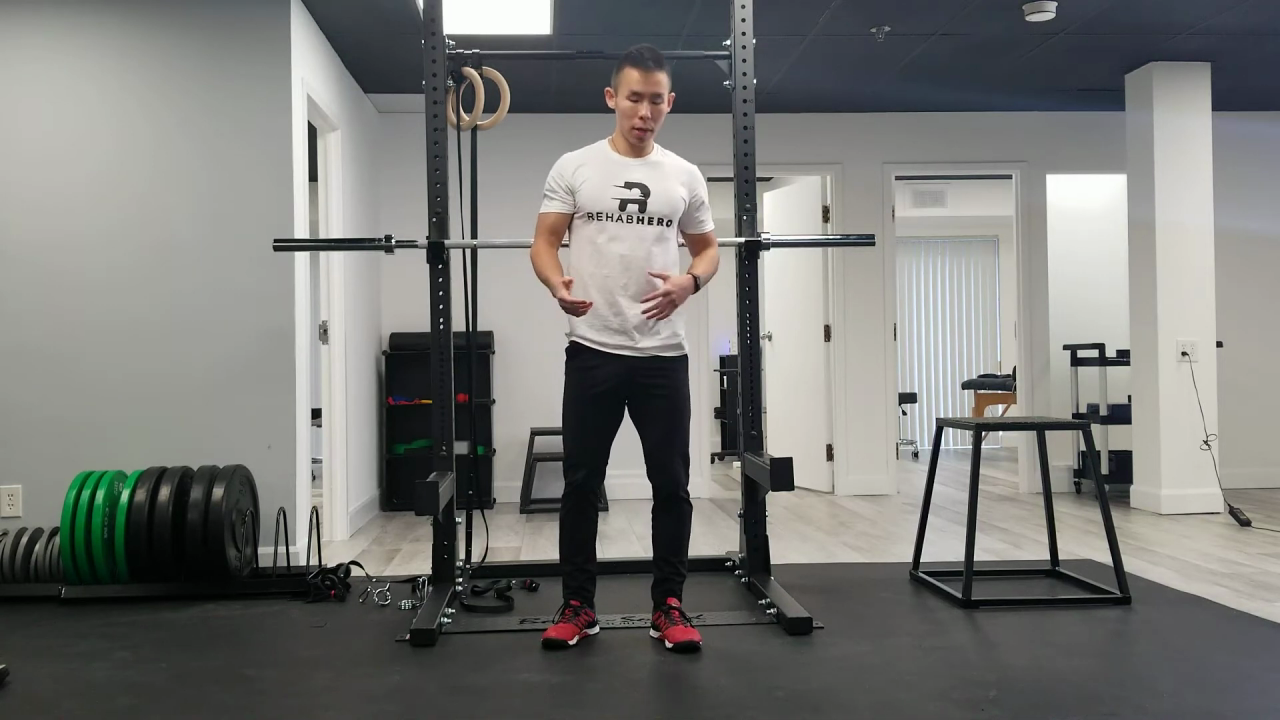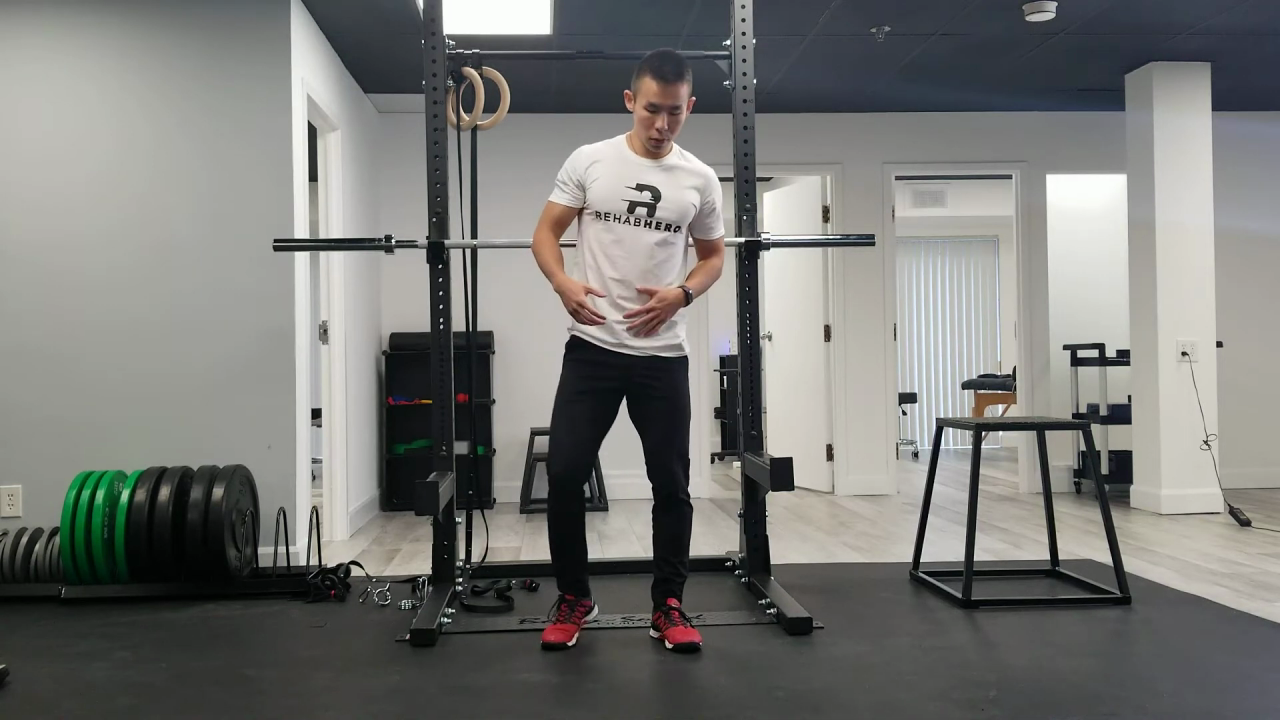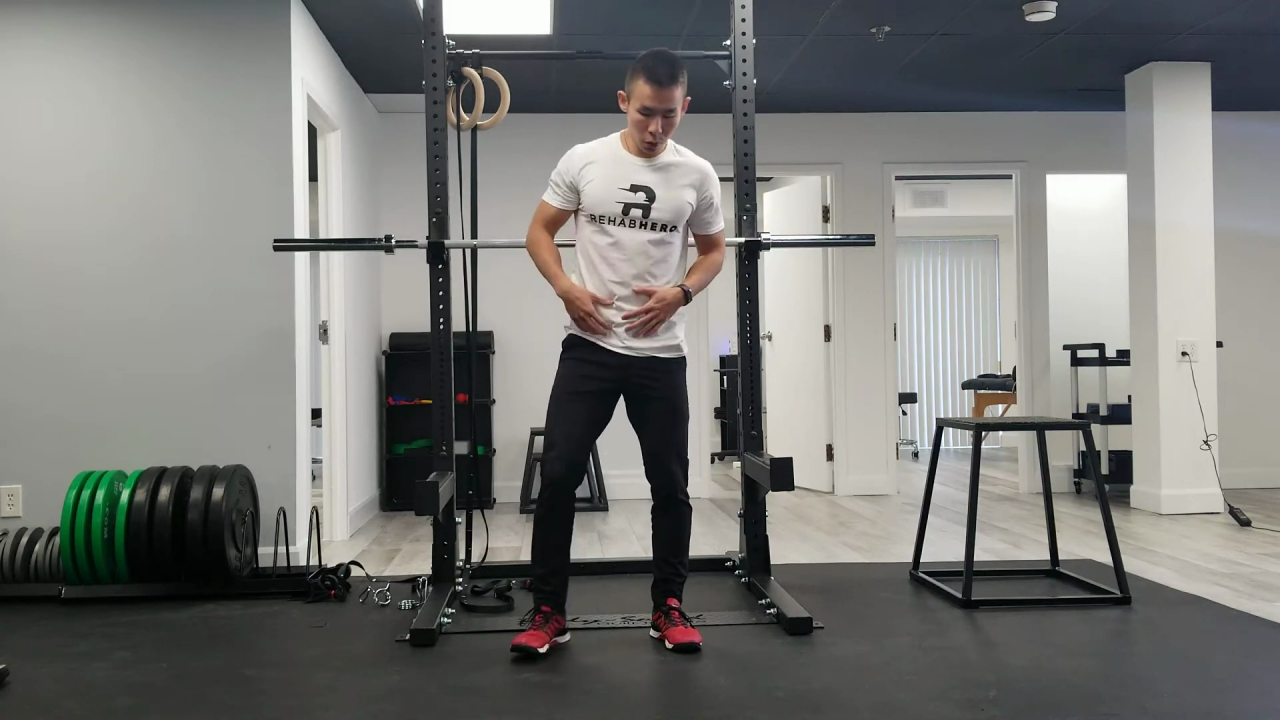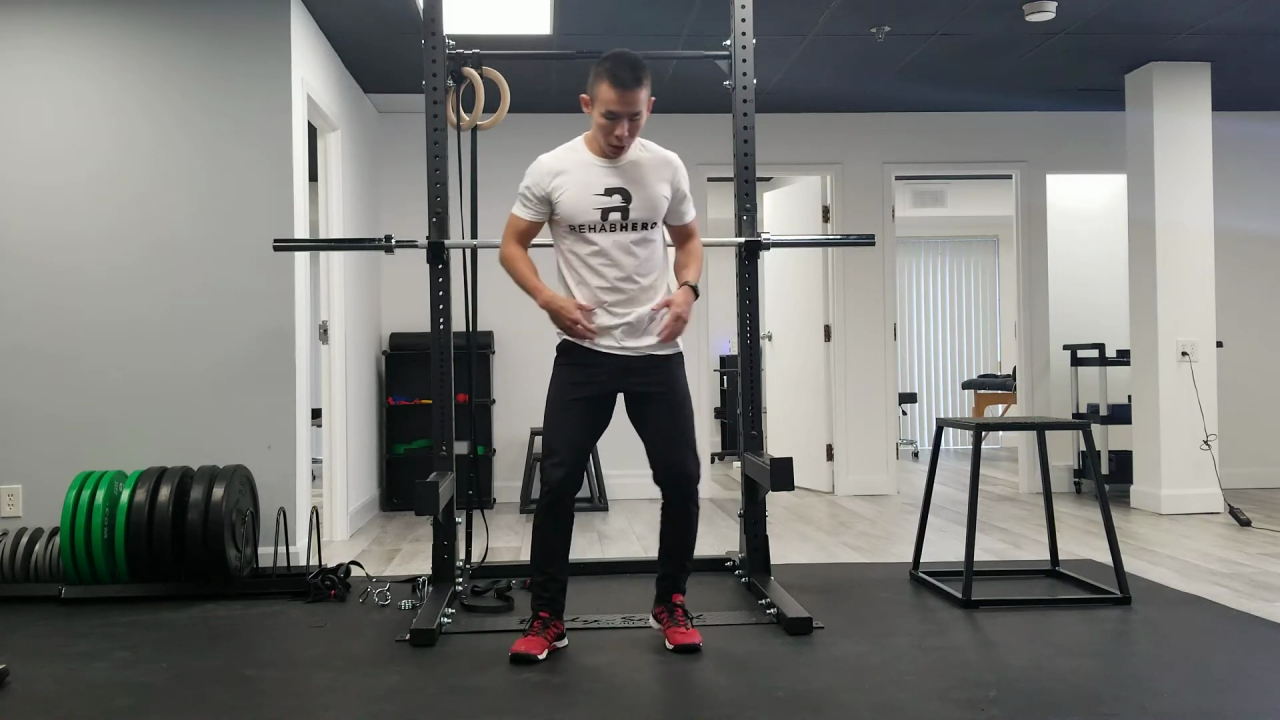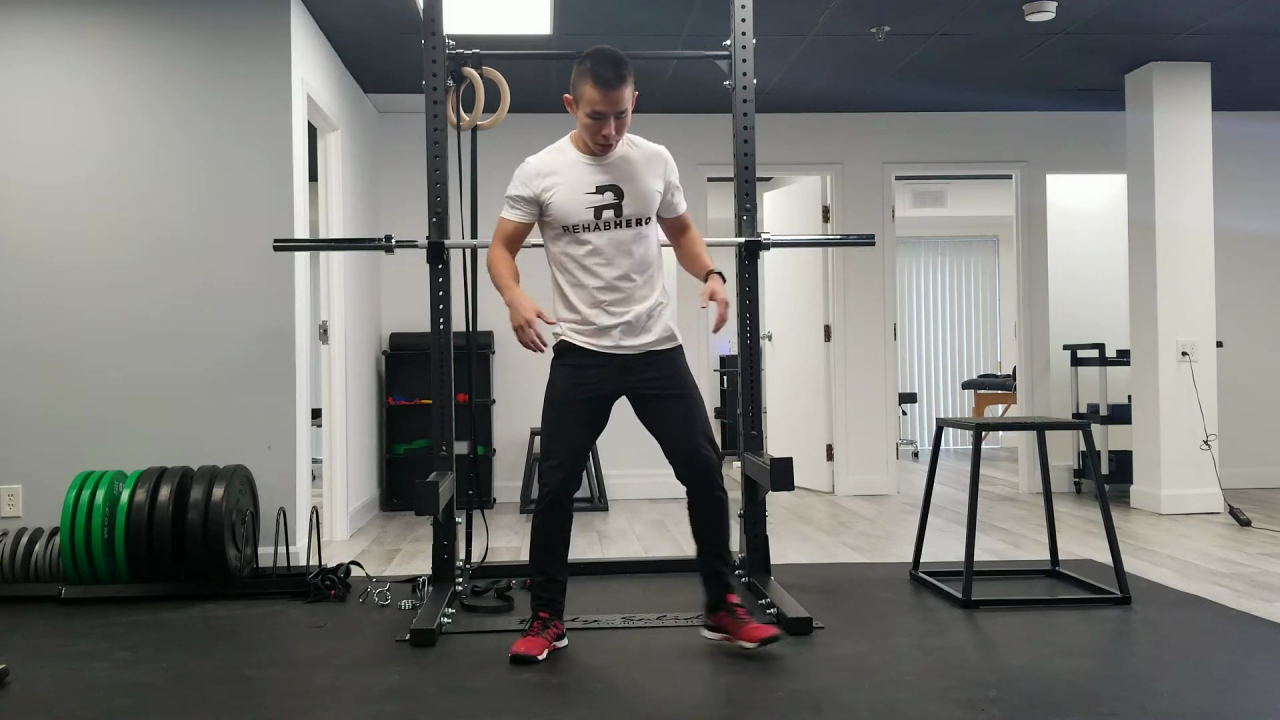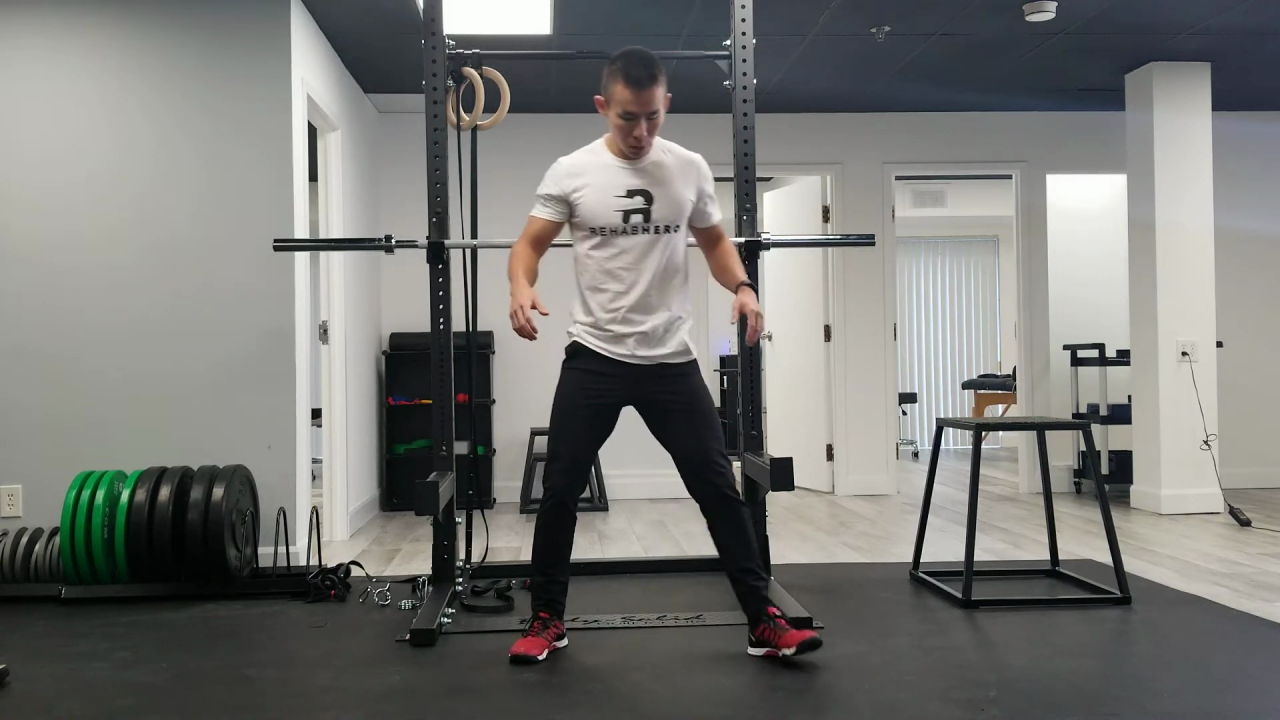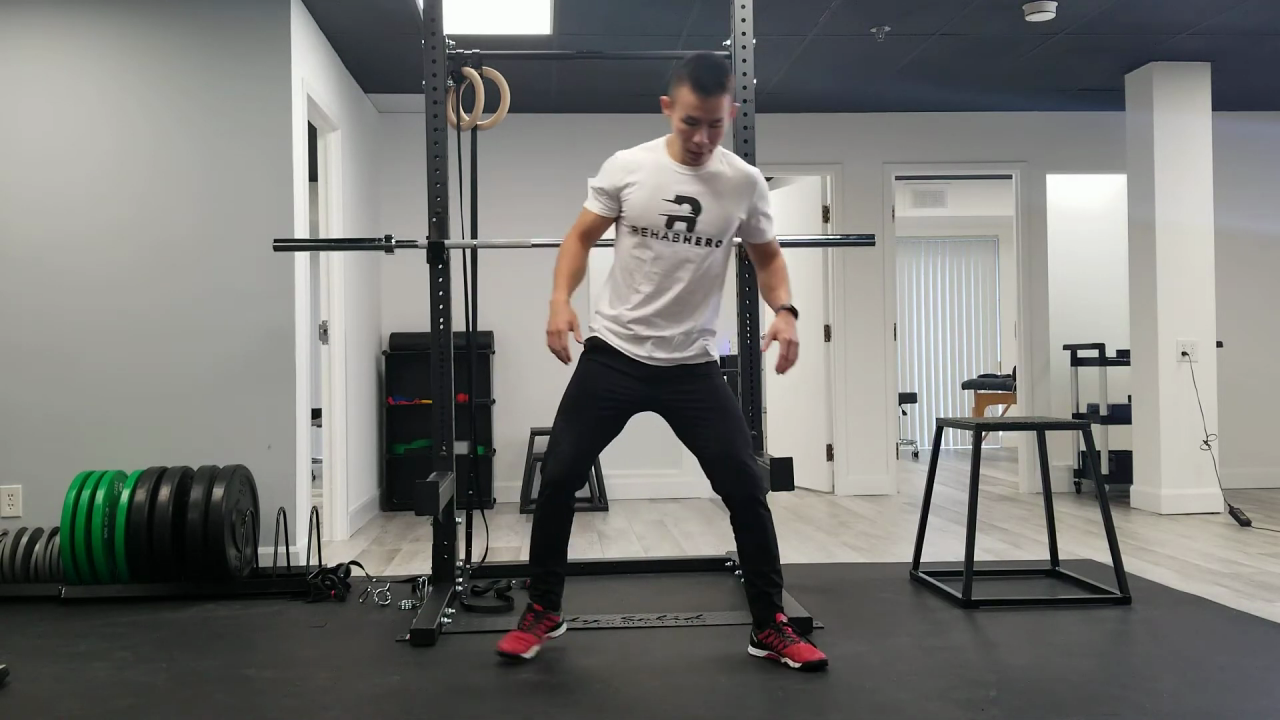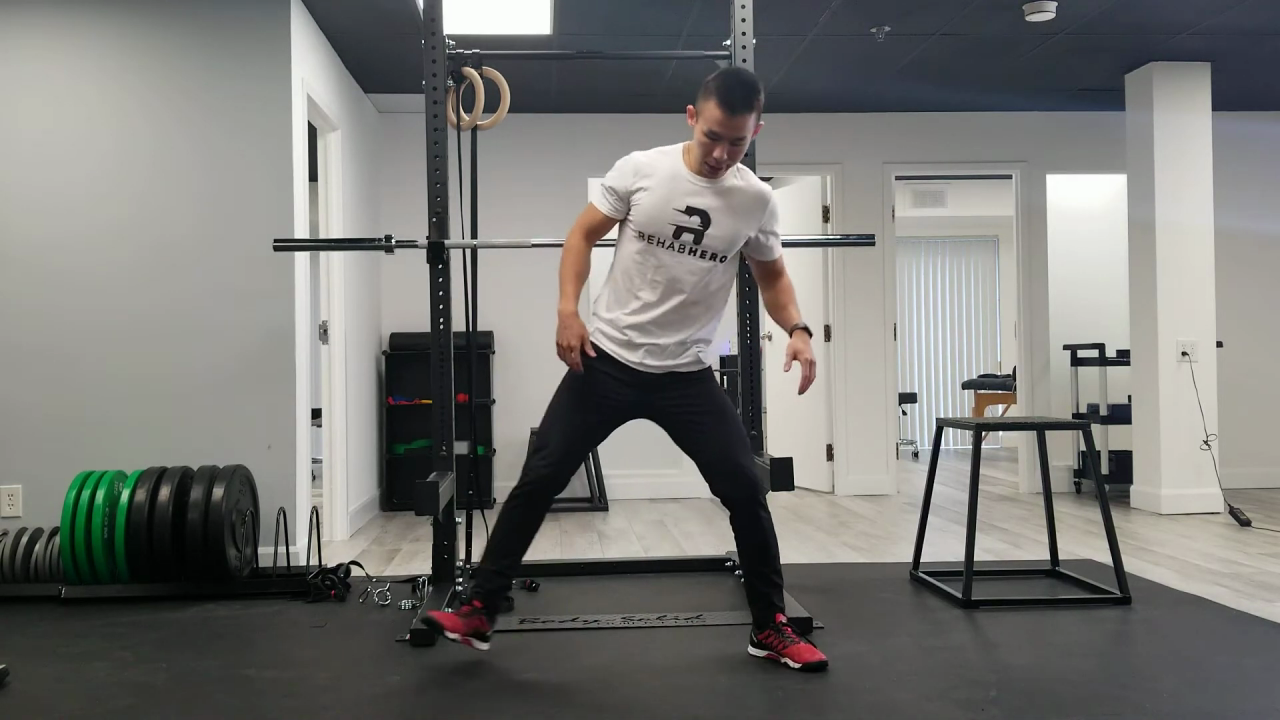
dt=0.2s
person 1, frame 1
left shoulder: (686, 176)
right shoulder: (573, 167)
left elbow: (707, 247)
right elbow: (544, 241)
left wrist: (691, 279)
right wrist: (557, 283)
left hip: (662, 354)
right hip: (593, 351)
left knee: (671, 483)
right knee: (581, 483)
left ankle: (668, 606)
right ankle: (578, 606)
person 1, frame 2
left shoulder: (700, 179)
right shoulder: (587, 161)
left elbow: (713, 255)
right elbow: (545, 232)
left wrist: (681, 293)
right wrist: (561, 282)
left hip: (662, 353)
right hip: (592, 347)
left knee: (671, 483)
right knee: (565, 472)
left ankle: (668, 606)
right ankle: (573, 599)
person 1, frame 3
left shoulder: (697, 174)
right shoulder: (582, 161)
left elbow: (713, 250)
right elbow: (538, 230)
left wrist: (679, 293)
right wrist: (566, 288)
left hip: (660, 353)
right hip: (589, 346)
left knee: (670, 484)
right knee: (559, 474)
left ankle: (668, 607)
right ankle: (549, 612)
person 1, frame 4
left shoulder: (667, 166)
right shoulder: (550, 169)
left elbow: (687, 238)
right elbow: (512, 244)
left wrist: (686, 290)
right wrist: (549, 299)
left hip: (656, 351)
right hip: (584, 352)
left knee: (681, 478)
right knee: (558, 482)
left ankle: (671, 604)
right ankle: (546, 617)
person 1, frame 5
left shoulder: (656, 160)
right shoulder: (539, 171)
left elbow: (680, 230)
right elbow: (501, 247)
left wrist: (712, 277)
right wrist: (516, 300)
left hip: (656, 347)
right hip: (581, 351)
left knee: (704, 471)
right knee: (556, 486)
left ankle: (723, 608)
right ankle: (546, 619)
person 1, frame 6
left shoulder: (689, 168)
right shoulder: (570, 172)
left elbow: (714, 241)
right elbow: (529, 244)
left wrist: (741, 287)
right wrist: (521, 289)
left hip: (670, 359)
right hip: (594, 357)
left knee: (716, 486)
right knee: (561, 490)
left ankle: (764, 621)
right ankle: (546, 619)
person 1, frame 7
left shoulder: (746, 182)
right shoulder: (625, 167)
left elbow: (766, 254)
right elbow: (579, 237)
left wrist: (785, 311)
right wrist: (560, 300)
left hip: (692, 363)
right hip: (615, 353)
left knee: (744, 486)
right knee: (560, 478)
left ankle: (770, 626)
right ankle: (542, 612)
person 1, frame 8
left shoulder: (757, 199)
right shoulder: (638, 169)
left elbow: (772, 275)
right elbow: (582, 236)
left wrist: (798, 329)
right wrist: (567, 308)
left hip: (687, 373)
right hip: (609, 360)
left knee: (745, 489)
right knee: (540, 478)
left ankle: (770, 627)
right ankle: (480, 610)
